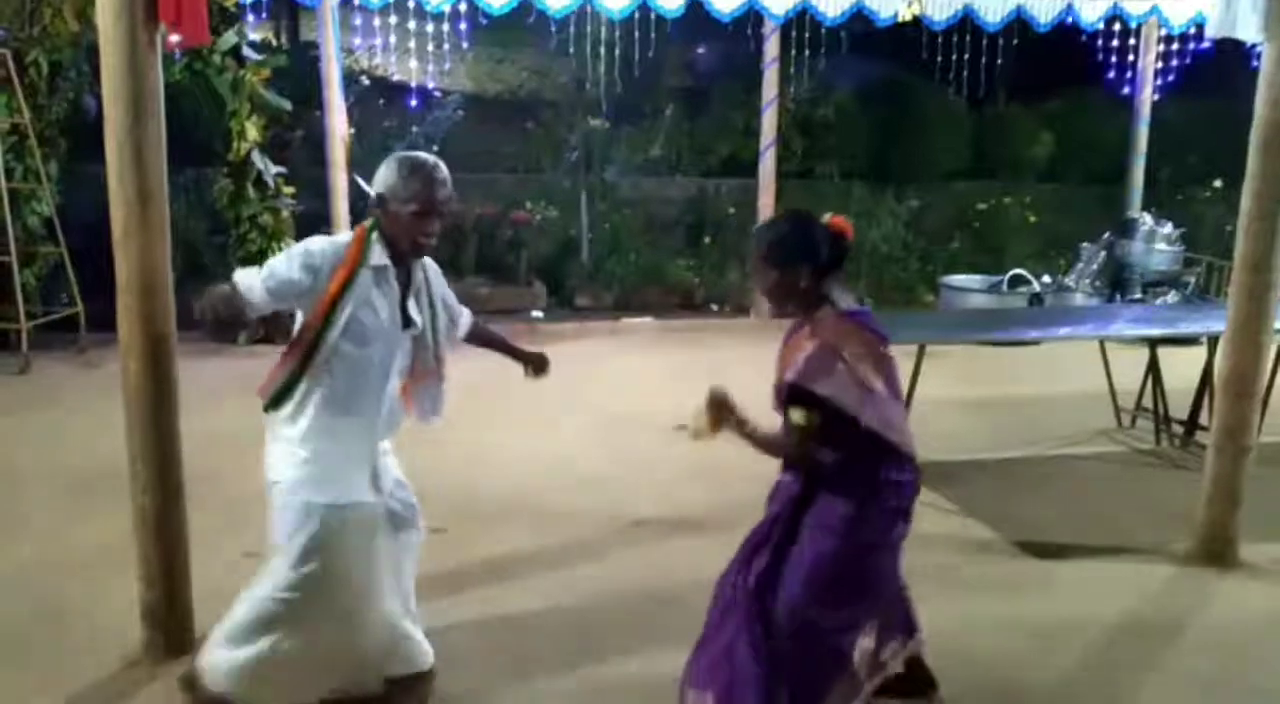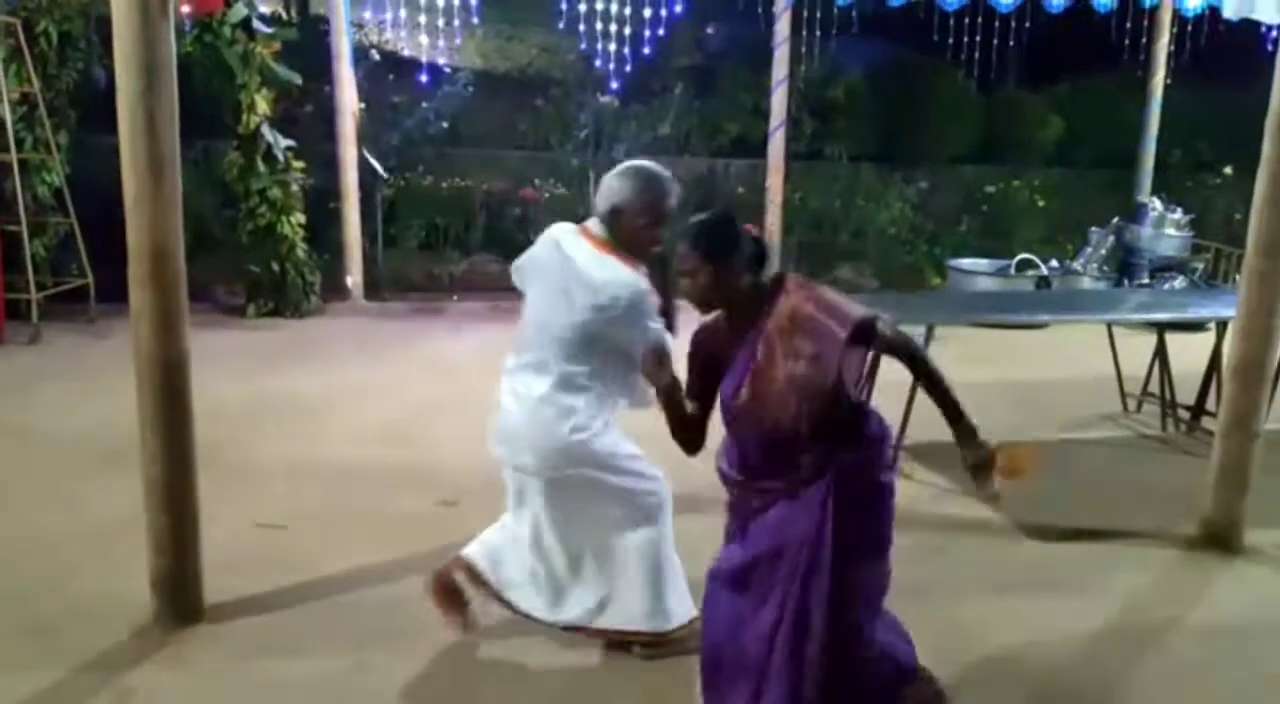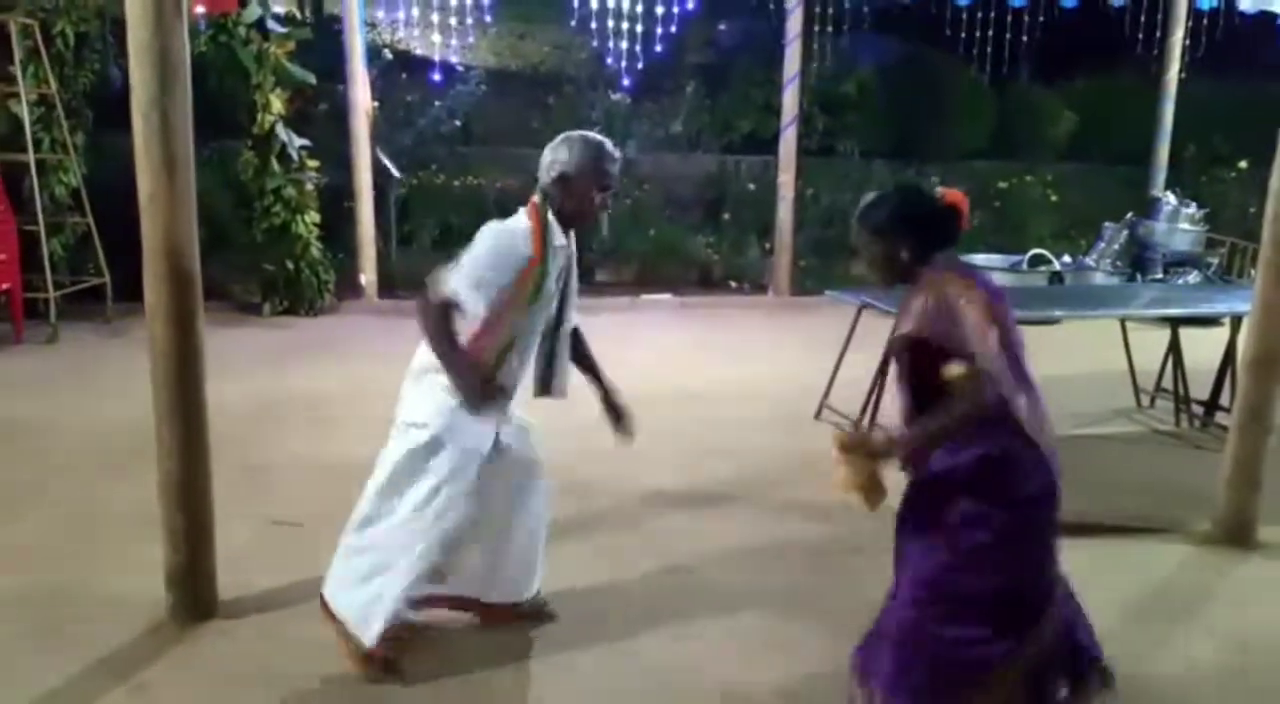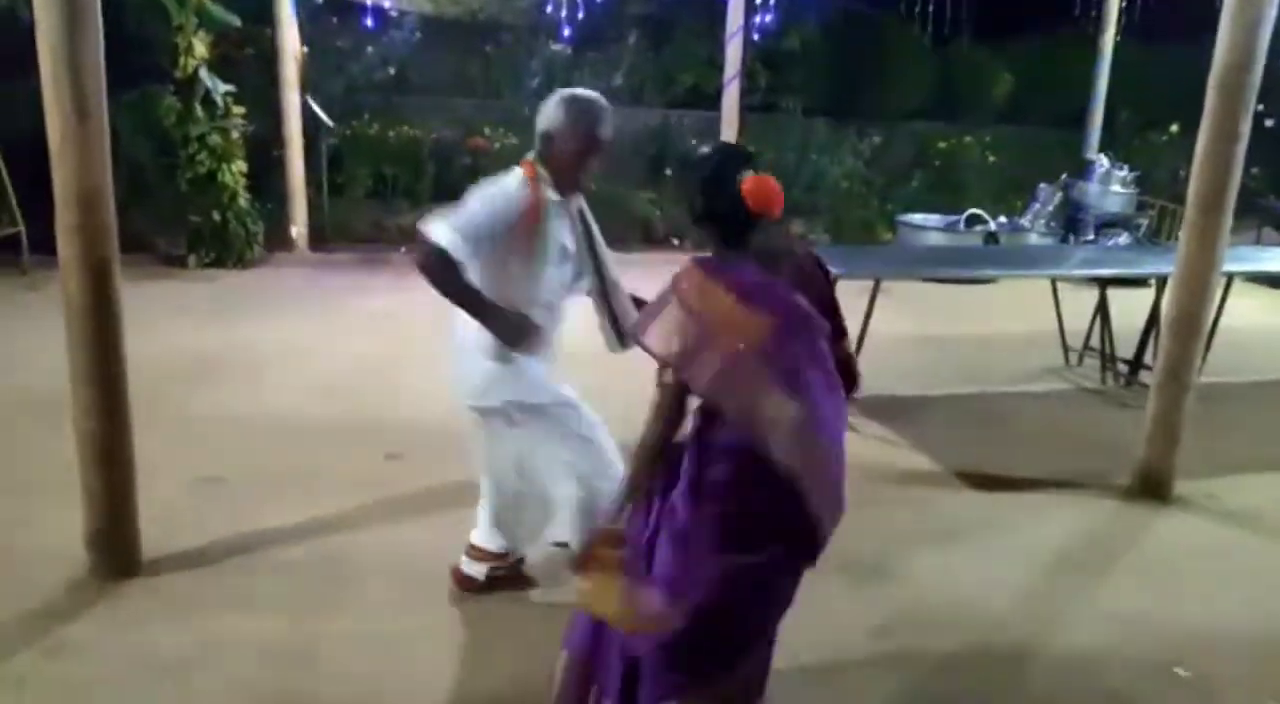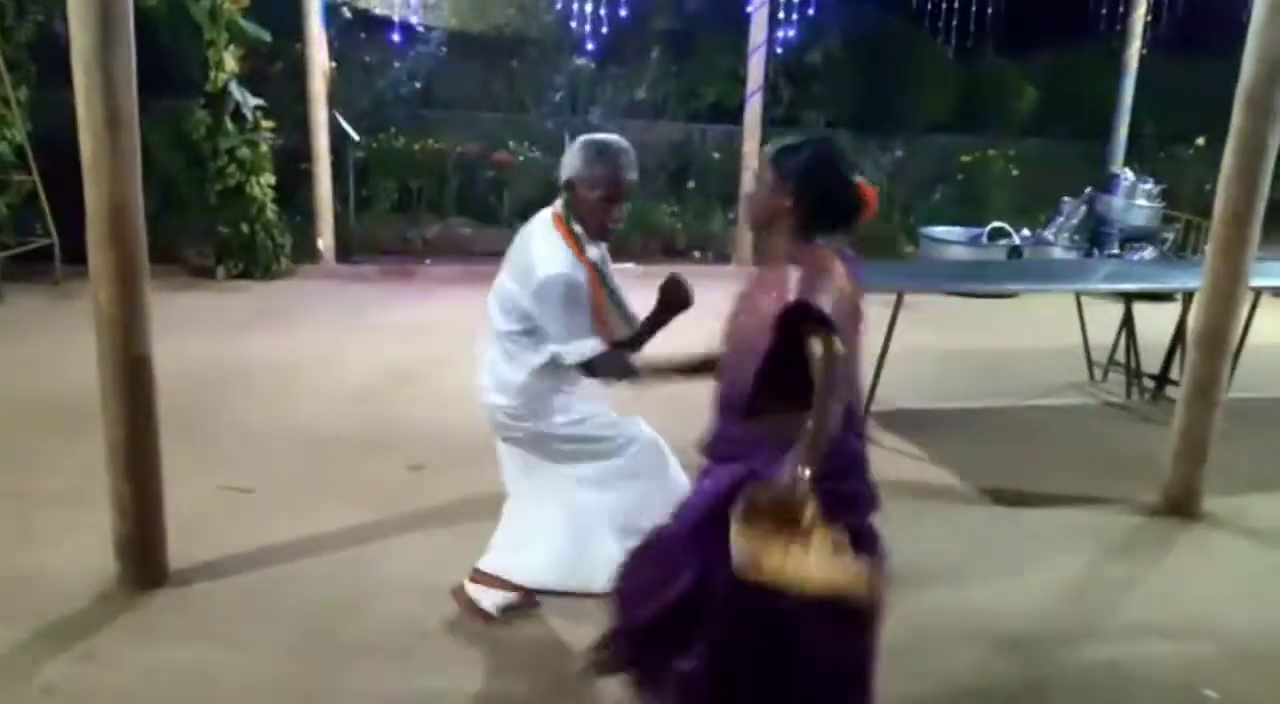
dt=1s
person 1, frame 1
left shoulder: (825, 339)
right shoulder: (828, 312)
left elbow: (794, 446)
left wrist: (734, 422)
left hip: (855, 487)
right hip: (844, 474)
left knee: (805, 602)
person 1, frame 2
left shoulder: (808, 309)
right shoulder: (712, 340)
left elbow: (908, 351)
right elbow: (690, 441)
left wrist: (966, 434)
right wrist: (665, 388)
left hip: (841, 481)
right hip: (766, 488)
left knee: (831, 610)
right knee: (745, 609)
person 1, frame 3
left shoulder: (939, 297)
right shoulder: (955, 286)
left elbow: (975, 399)
left wrist: (889, 444)
left hip: (985, 481)
right hip: (984, 471)
left knee: (938, 614)
right knee: (1017, 599)
person 1, frame 4
left shoulder: (693, 291)
right shoulder: (805, 269)
left elbow: (667, 413)
right elbow: (845, 376)
left wrist: (619, 524)
left hip: (738, 478)
right hip: (800, 480)
left knee: (690, 628)
person 1, frame 5
left shoulder: (815, 278)
right shoulder: (781, 273)
left elbow: (831, 392)
left wrist: (800, 474)
right wrist: (655, 367)
left hip: (791, 483)
right hip: (742, 473)
left knee: (811, 637)
right knee: (674, 586)
person 2, frame 1
left shoulder: (425, 274)
right shoulder: (328, 259)
left elbow: (460, 324)
right elbow: (244, 291)
left wrist: (516, 352)
right wrist: (227, 303)
left hip: (367, 443)
right hip: (315, 443)
left knee: (394, 531)
right knee: (301, 573)
left ankle: (391, 656)
person 2, frame 2
left shoulder: (555, 239)
right shoulder: (625, 287)
left elbow: (521, 277)
right wrist: (664, 302)
left hip: (520, 410)
right hip: (564, 427)
left knee: (538, 514)
right knee: (644, 500)
left ankle: (463, 574)
right ankle: (655, 627)
person 2, frame 3
left shoulder: (563, 243)
right shoulder: (512, 243)
left elbow: (564, 326)
right elbow: (434, 300)
left wrist: (604, 388)
right wrist: (465, 377)
left hip: (489, 393)
right hip: (450, 394)
left knee: (520, 486)
right knee: (422, 508)
left ankle: (500, 595)
right ankle: (358, 612)
person 2, frame 4
left shoulder: (570, 209)
right shoulder: (510, 199)
left elbow: (595, 281)
right elbow: (432, 254)
left wrist: (645, 308)
right wrist: (490, 313)
left hip: (519, 360)
right hip: (503, 362)
left knee: (517, 463)
right knee: (590, 457)
left ankle: (484, 563)
person 2, frame 5
left shoulder: (560, 225)
right shoulder: (556, 271)
right elbow: (593, 361)
right wrist: (663, 315)
left hip: (522, 390)
right hip: (529, 397)
left knee: (546, 492)
right knee: (636, 457)
left ankle: (491, 587)
